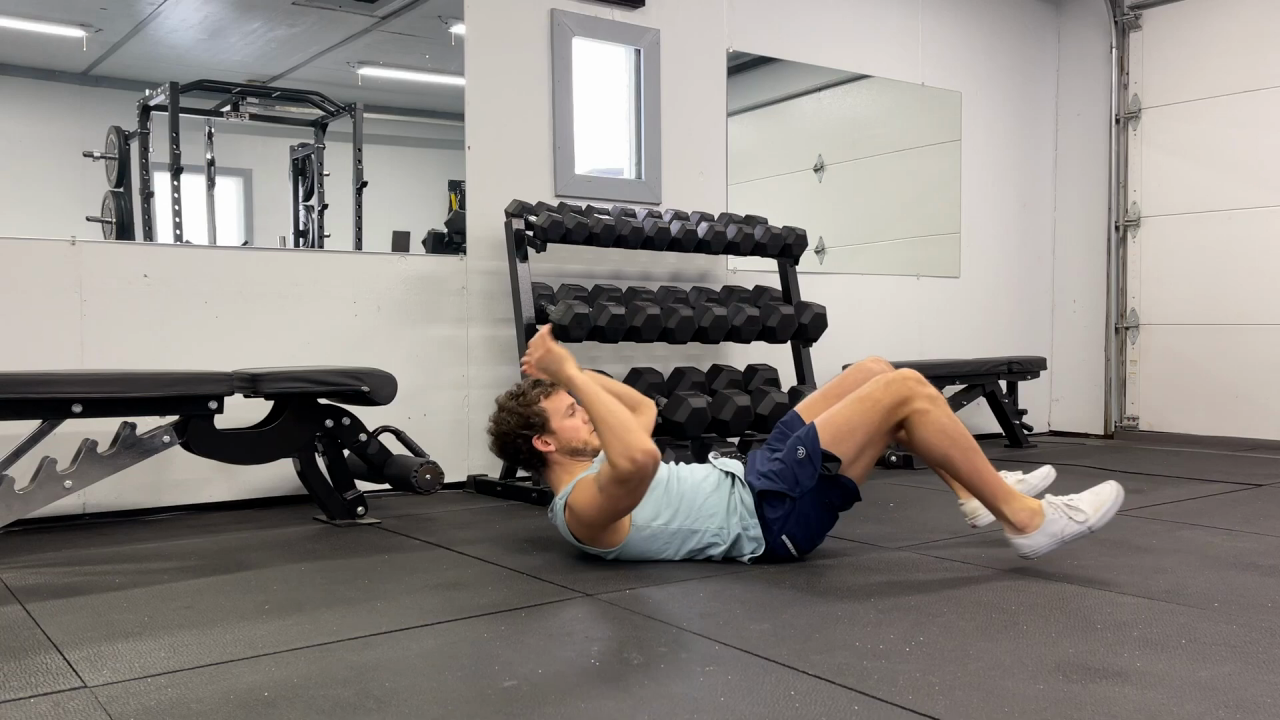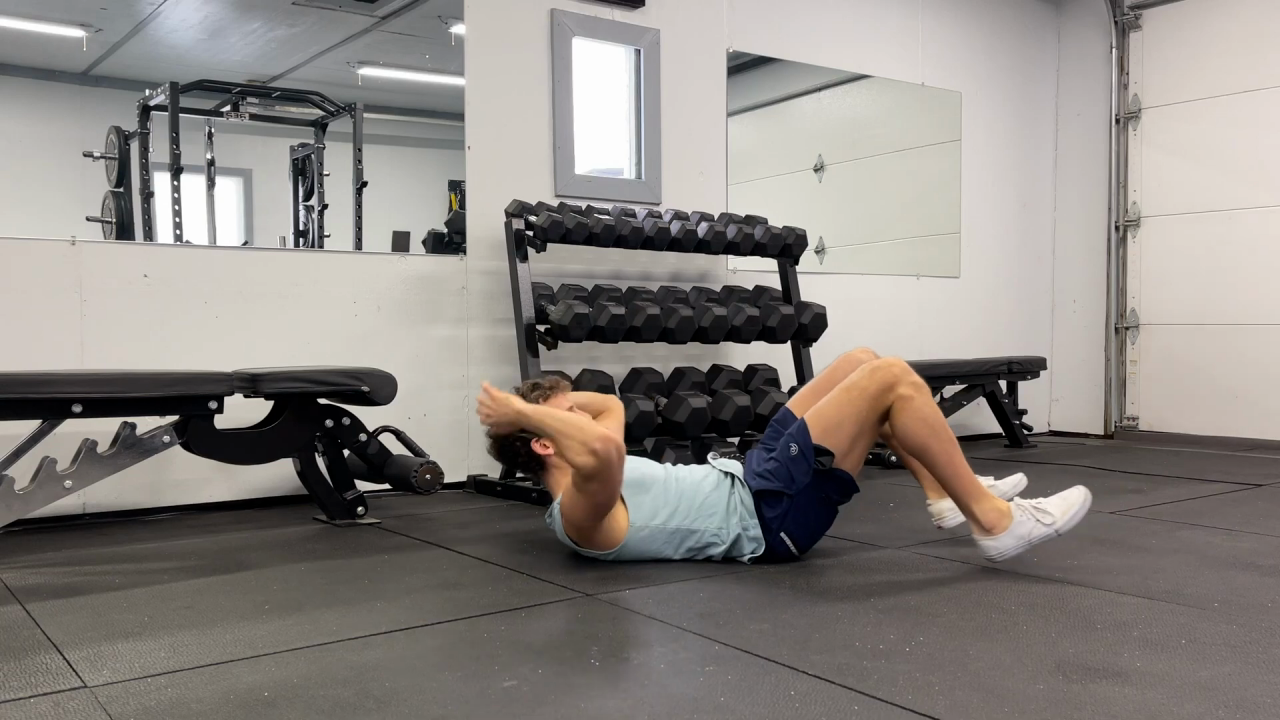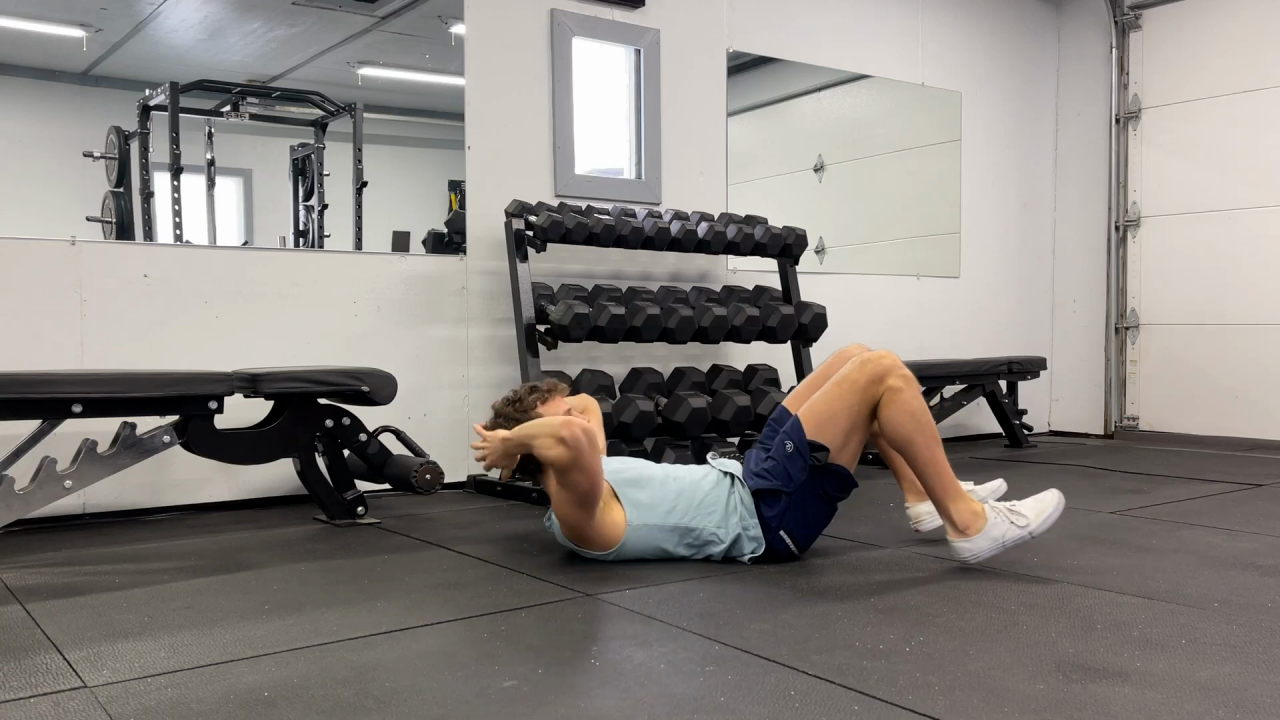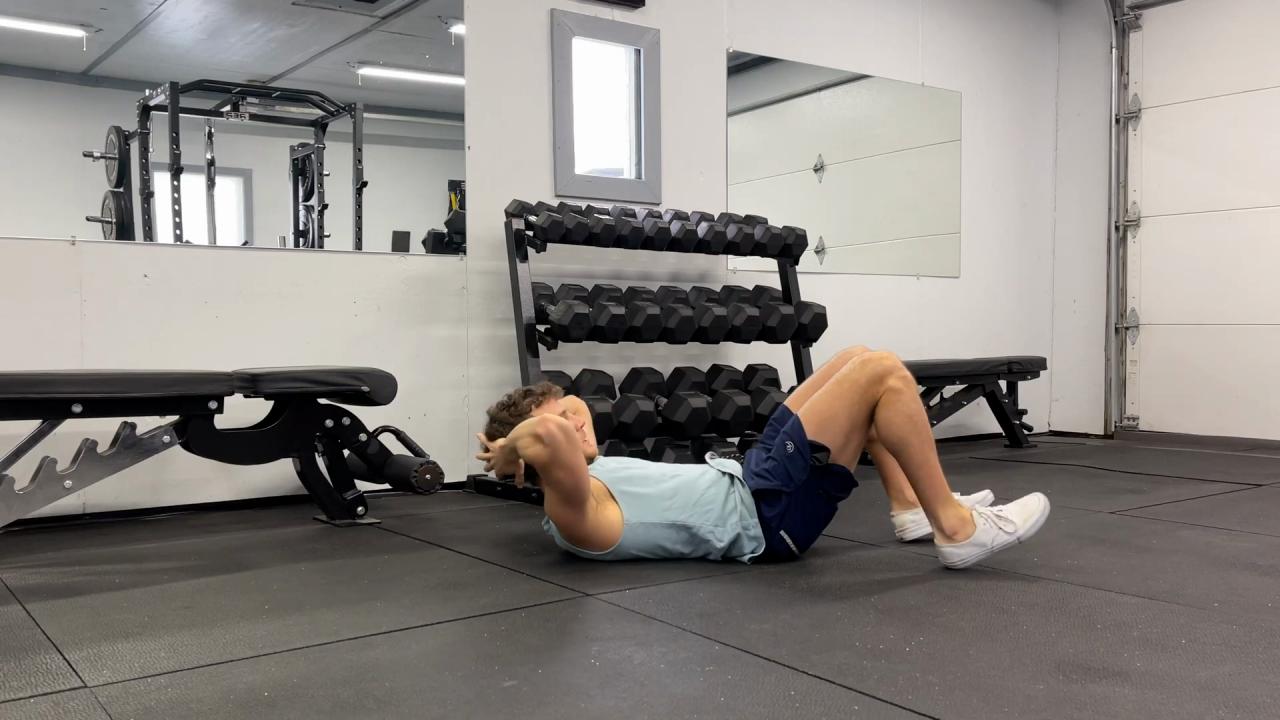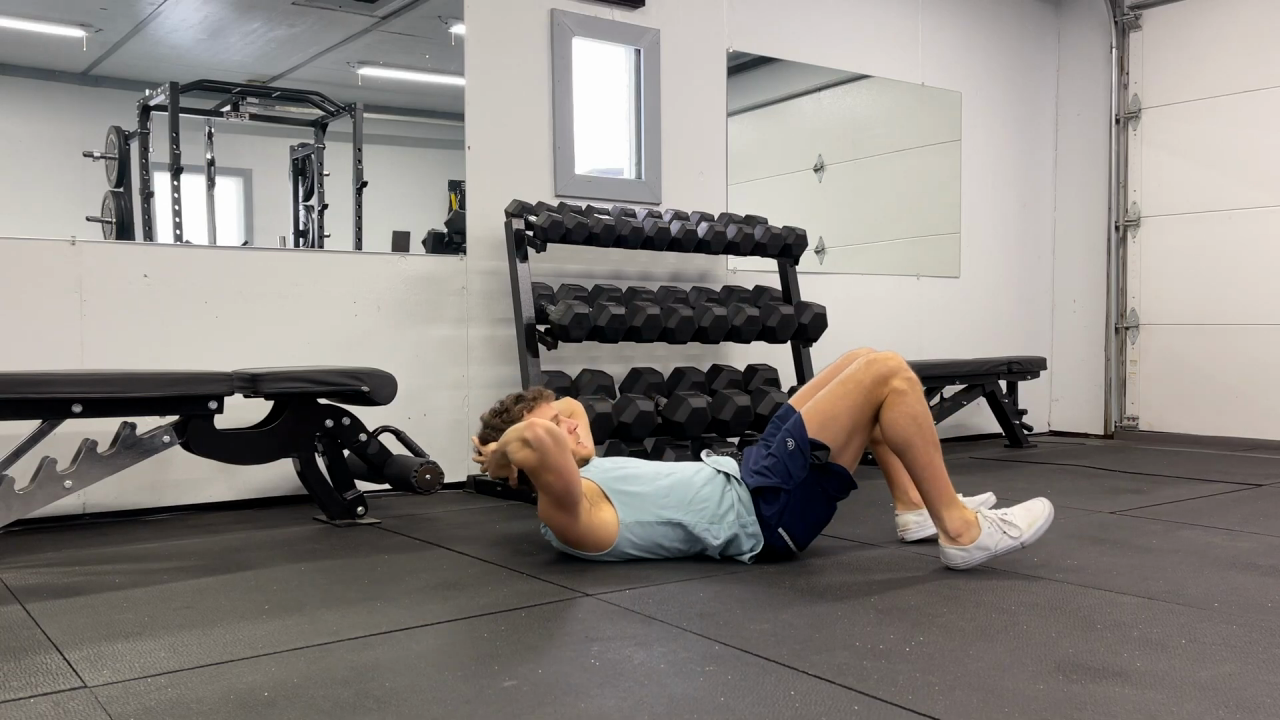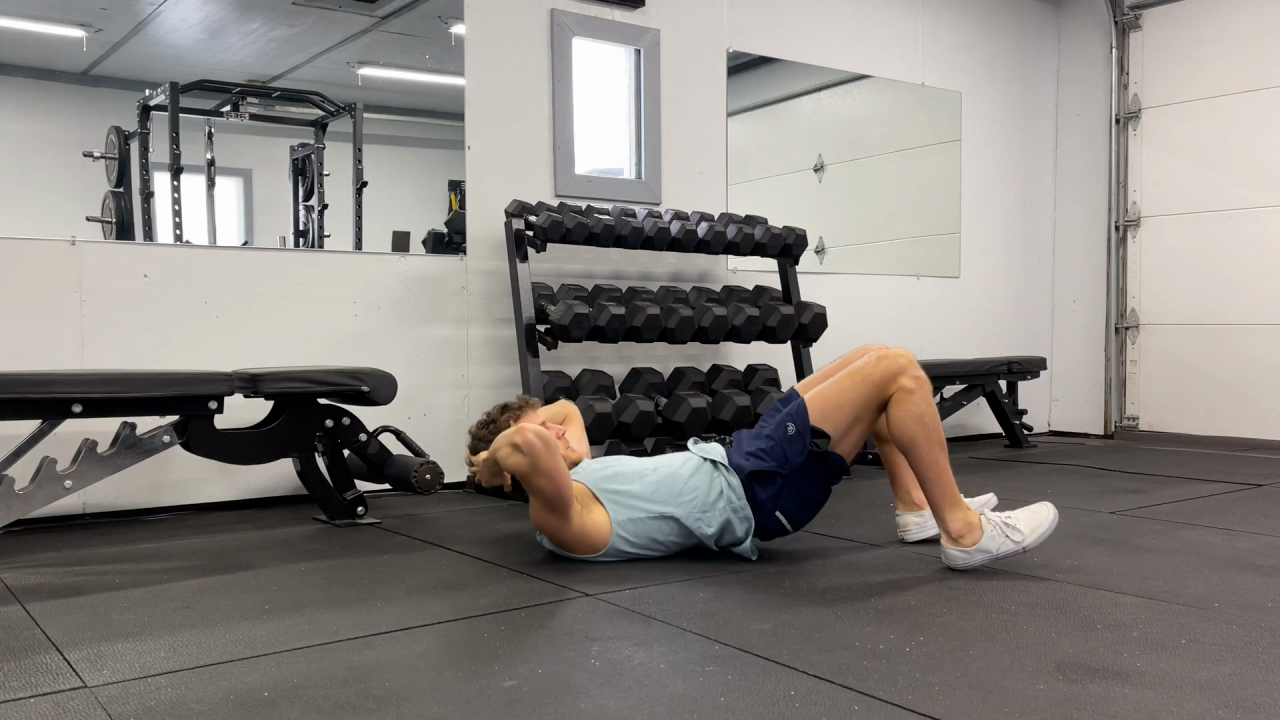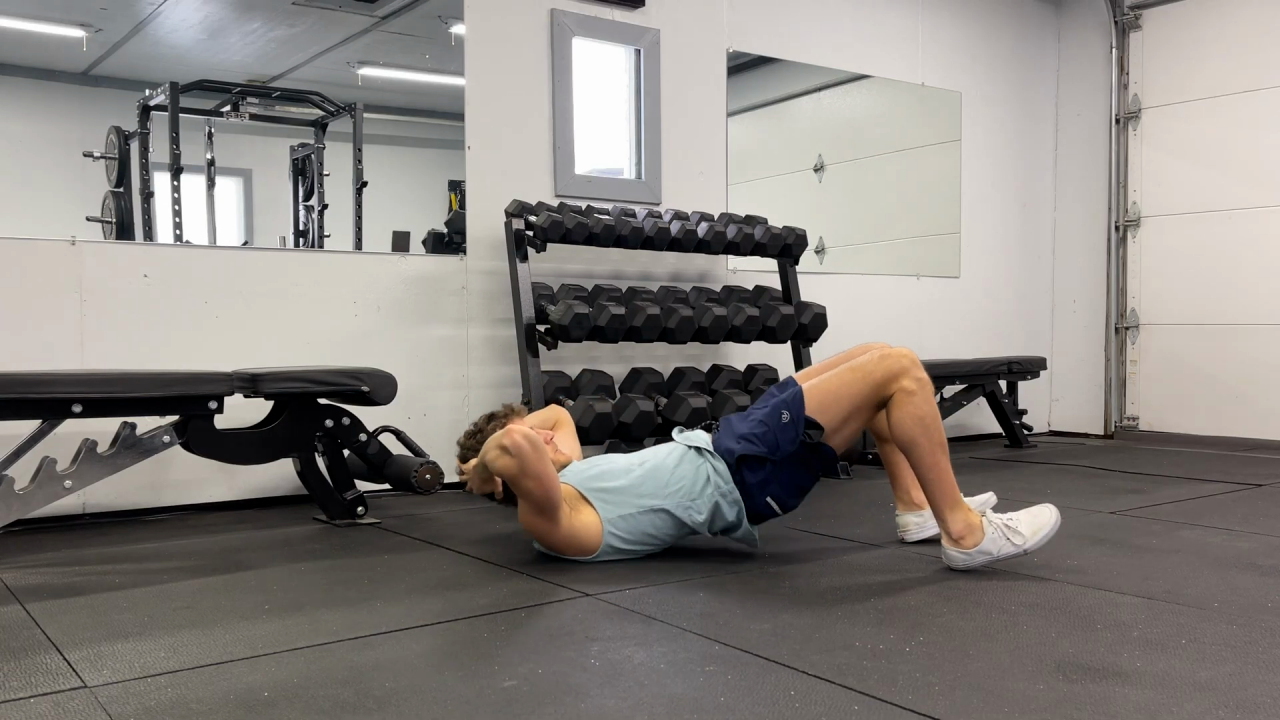
dt=0.1s
person 1, frame 1
left shoulder: (592, 488)
right shoulder: (585, 513)
left elbow: (642, 409)
right elbow: (639, 458)
left wrist: (572, 378)
right wrist: (567, 373)
left hip: (755, 479)
right hip: (773, 516)
left knee: (873, 373)
right knee: (906, 388)
left ankle: (982, 496)
right ankle: (1025, 519)
person 1, frame 2
left shoulder: (585, 491)
right shoulder: (578, 511)
left elbow: (612, 410)
right elbow: (605, 447)
left wrist: (554, 395)
right wrist: (527, 410)
left hip: (743, 479)
right hip: (768, 517)
left knee: (861, 362)
right knee: (893, 378)
left ankle: (951, 496)
right ankle: (993, 522)
person 1, frame 3
left shoulder: (584, 482)
right shoulder: (576, 512)
left elbow: (584, 405)
right elbow: (566, 435)
left wrist: (515, 433)
right wrist: (512, 443)
left hip: (748, 478)
right hip: (769, 514)
left knee: (857, 359)
right knee: (885, 371)
left ankle: (926, 500)
right ankle: (968, 523)
person 1, frame 4
left shoulder: (581, 478)
right shoulder: (570, 512)
left elbow: (571, 407)
right elbow: (548, 434)
left wrist: (508, 437)
right wrist: (507, 447)
left hip: (745, 478)
right hip: (768, 514)
left knee: (856, 361)
right knee: (884, 373)
left ankle: (911, 508)
right ankle: (957, 529)
person 1, frame 5
left shoulder: (582, 481)
right shoulder: (567, 516)
left elbow: (572, 404)
right elbow: (540, 440)
left wrist: (508, 439)
right wrist: (504, 453)
left hip: (744, 478)
right hip: (764, 504)
left knee: (870, 366)
right knee: (892, 373)
left ankle: (916, 509)
right ankle: (962, 530)
person 1, frame 6
left shoulder: (578, 478)
right shoulder: (559, 520)
left elbow: (566, 407)
right elbow: (531, 442)
left wrist: (503, 434)
right wrist: (497, 457)
left hip: (738, 462)
right hip: (758, 490)
left knee: (875, 361)
right knee: (899, 370)
left ankle: (917, 509)
right ankle: (964, 531)
person 1, frame 7
left shoulder: (569, 481)
right shoulder: (550, 522)
left elbow: (558, 412)
right elbow: (516, 445)
left wrist: (501, 447)
right wrist: (483, 467)
left hip: (728, 446)
right hip: (746, 467)
left knee: (877, 359)
right knee: (903, 369)
left ankle: (918, 510)
right ankle: (965, 533)
